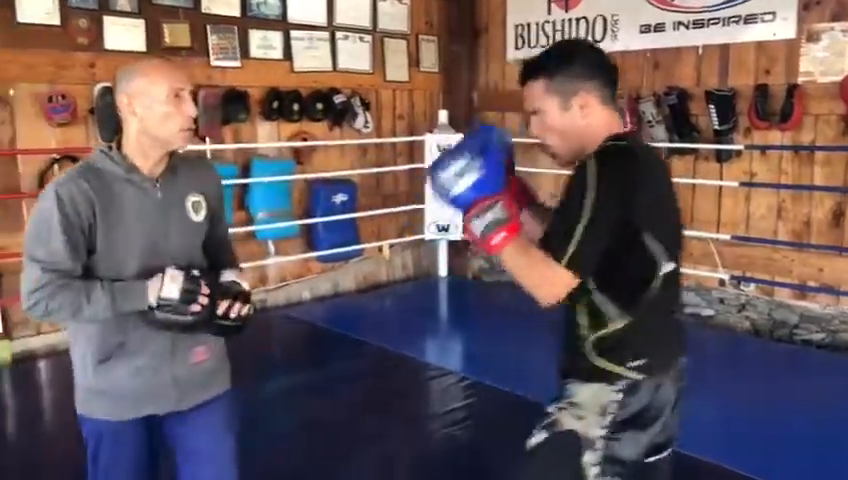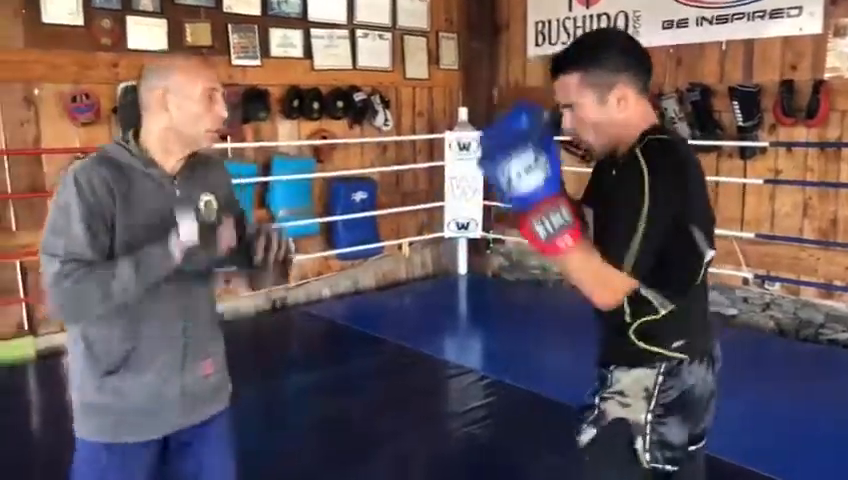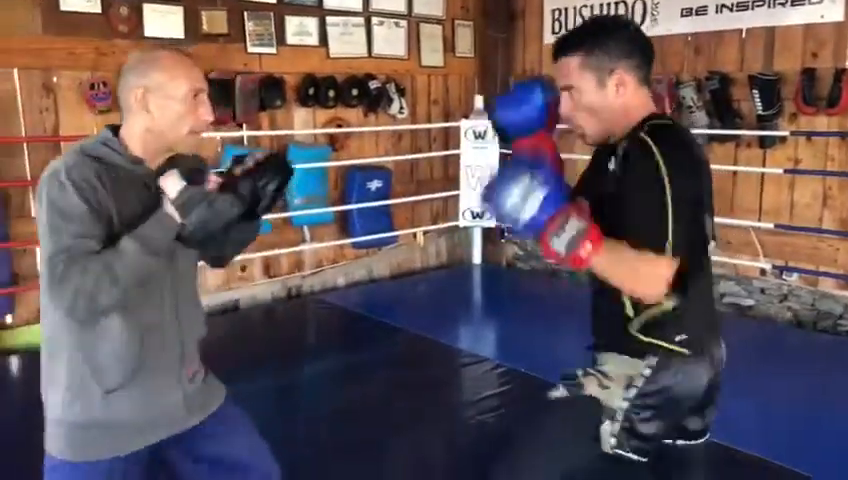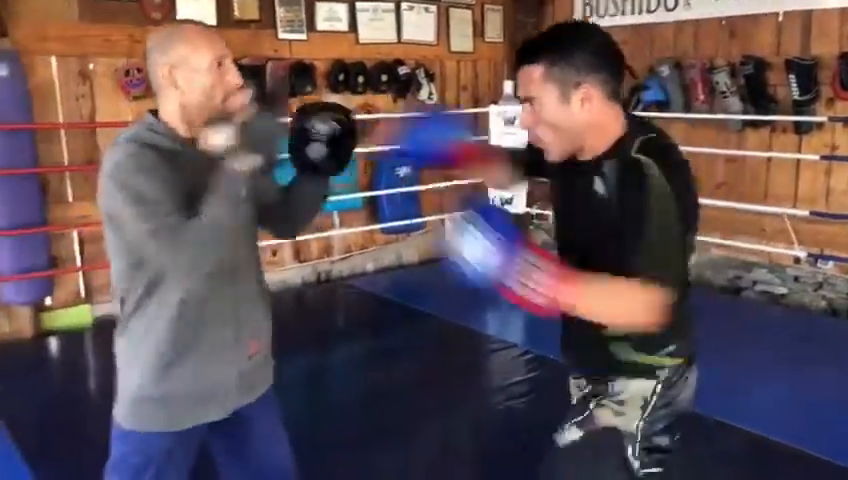
dt=0.3s
person 1, frame 1
left shoulder: (602, 172)
right shoulder: (642, 162)
left elbow: (551, 285)
left wrist: (488, 209)
right wrist: (511, 196)
left hip: (612, 384)
right hip: (655, 370)
person 1, frame 2
left shoulder: (651, 169)
right shoulder: (634, 157)
left elbow: (606, 287)
right elbow: (592, 231)
left wrist: (540, 206)
right wrist: (542, 190)
left hip: (653, 370)
right hip: (682, 359)
person 1, frame 3
left shoulder: (657, 154)
right shoulder: (623, 147)
left elbow: (651, 279)
right elbow: (583, 212)
left wrist: (561, 227)
right wrist: (536, 151)
left hip: (647, 362)
right hip: (689, 353)
person 1, frame 4
left shoulder: (646, 174)
right shoulder: (581, 150)
left elbow: (642, 307)
right elbow: (509, 170)
left wrist: (532, 276)
left hip: (638, 376)
person 2, frame 1
left shoulder: (202, 178)
right shoulder: (75, 192)
right elbow: (42, 295)
left wrist: (231, 284)
right wrist: (148, 292)
left hip: (198, 373)
right hip: (115, 386)
person 2, frame 2
left shoulder: (209, 176)
right shoulder: (91, 181)
left elbow: (232, 247)
right elbow: (66, 295)
left wrist: (261, 253)
right wrist: (172, 251)
left hip: (200, 389)
right hip: (119, 398)
person 2, frame 3
left shoulder: (182, 174)
right shoulder: (72, 179)
left elbow: (217, 252)
right elbow: (76, 296)
right wrist: (170, 218)
left hip: (184, 392)
right hip: (98, 412)
person 2, frame 4
left shoulder: (225, 154)
right shoulder: (132, 163)
left elbow: (285, 221)
right elbow: (195, 261)
right wrist: (243, 166)
left hip: (241, 371)
right hip: (165, 386)
